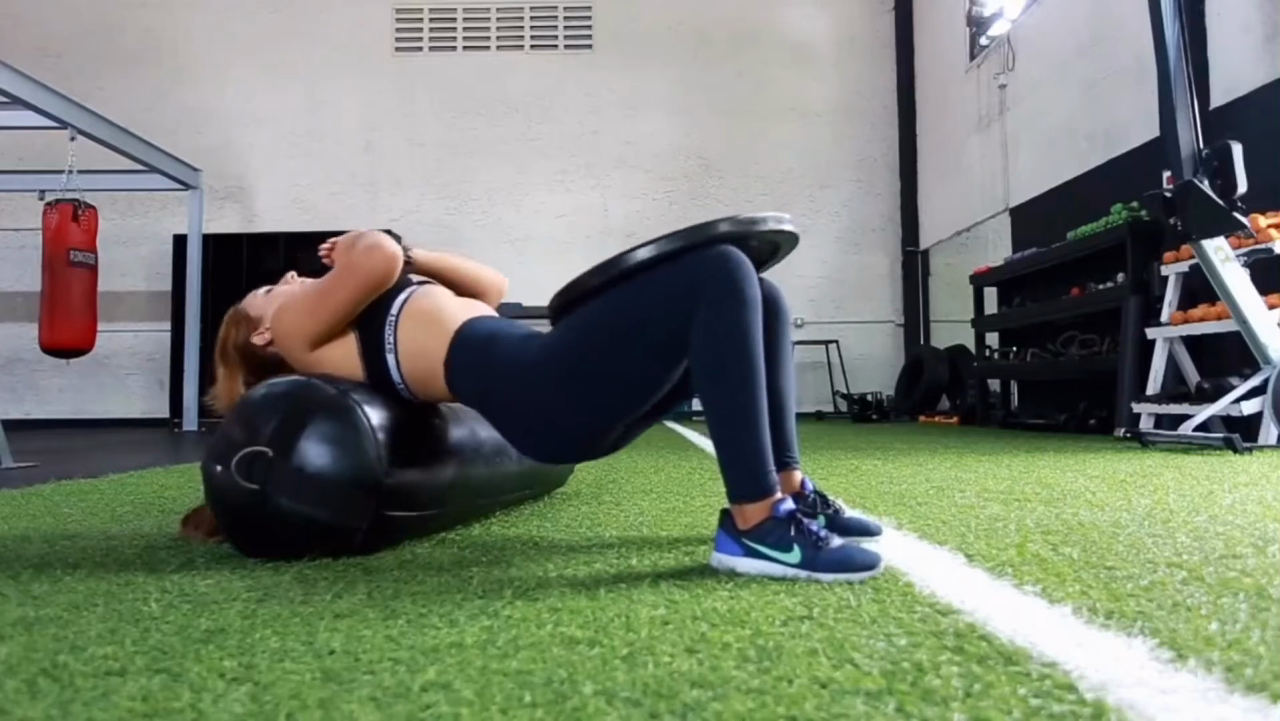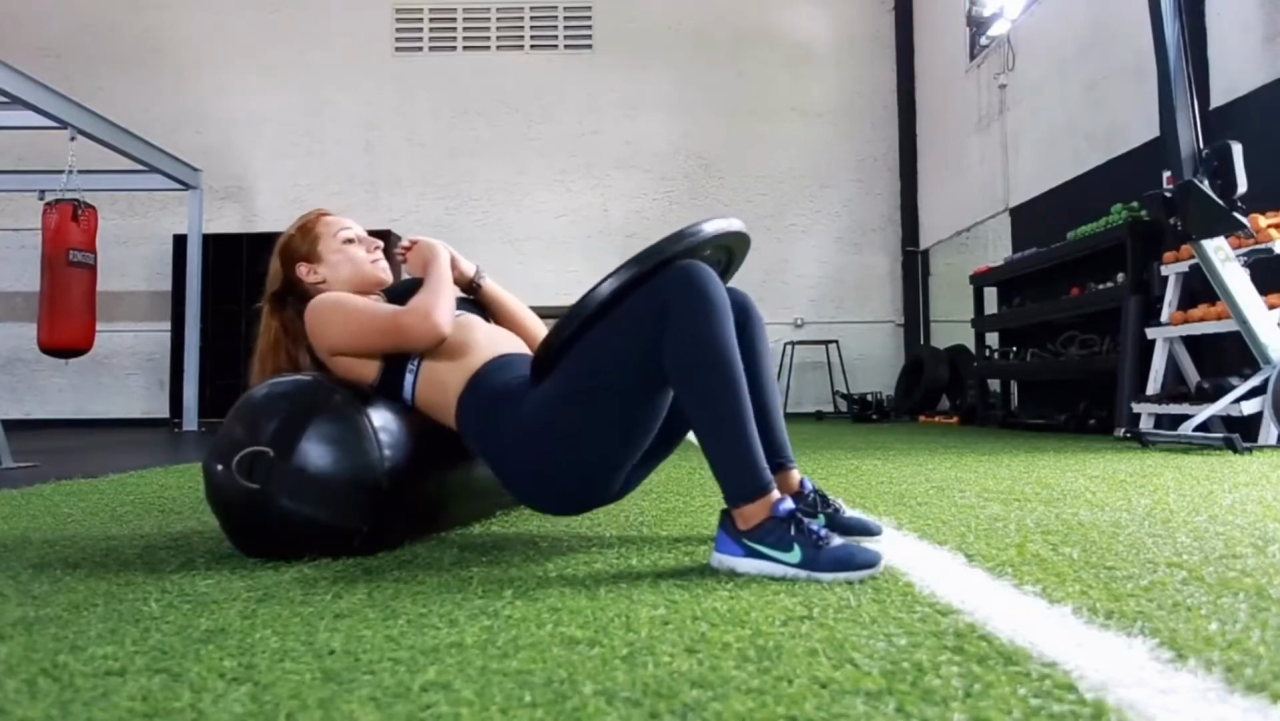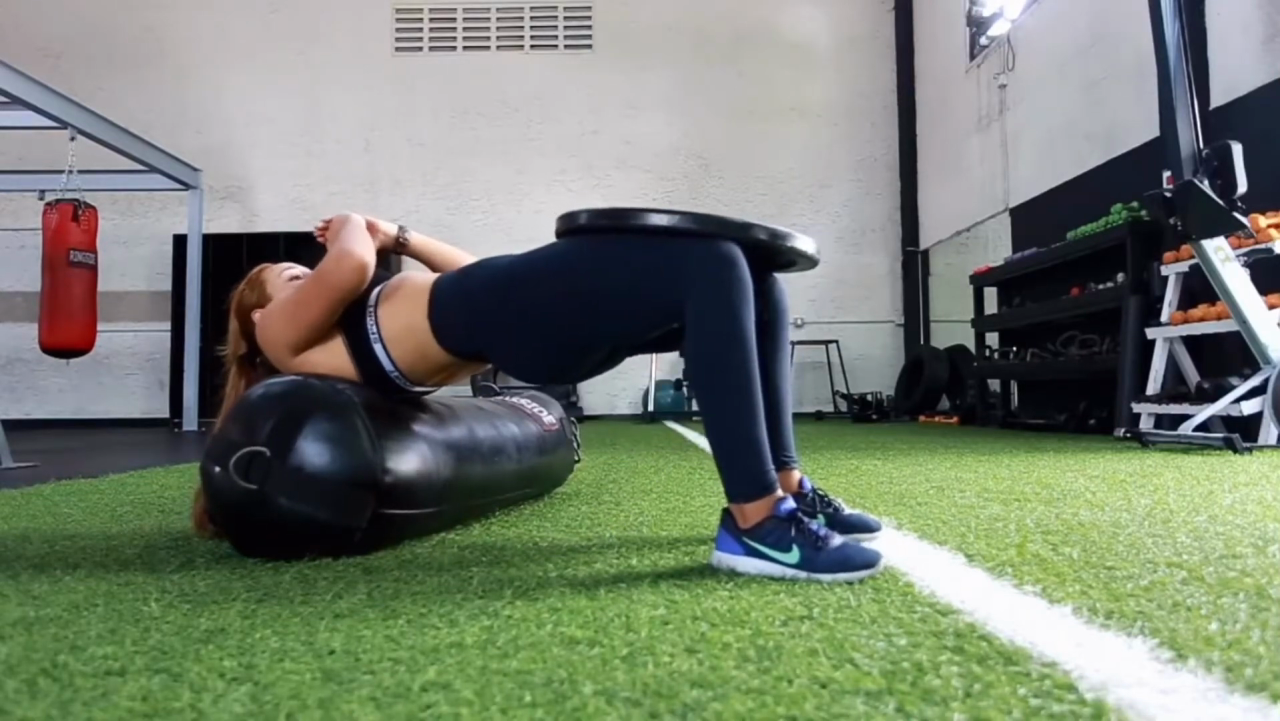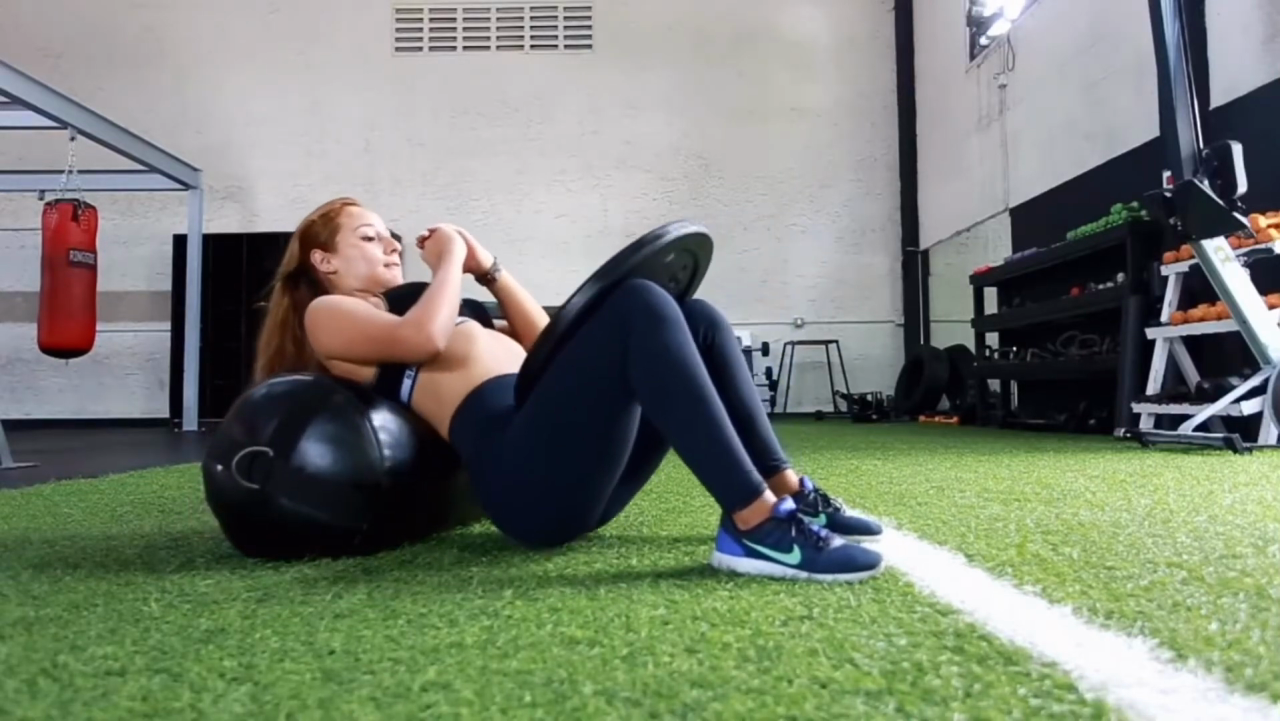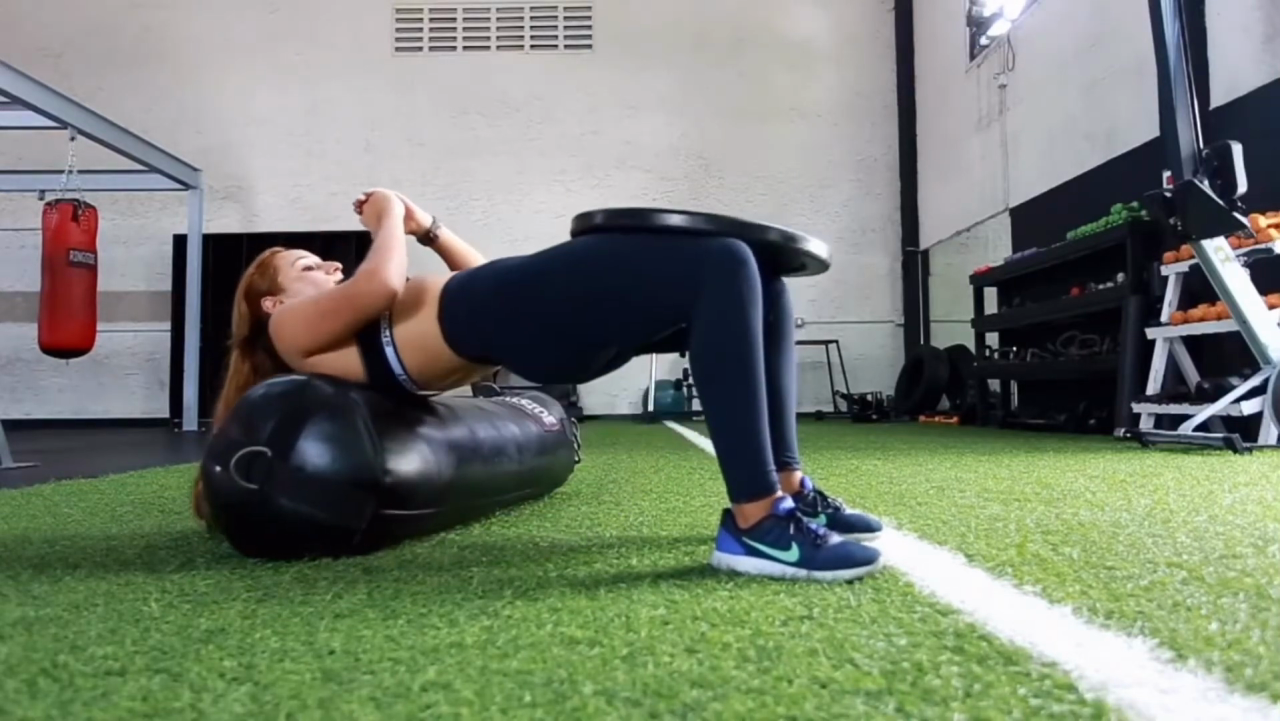
dt=1s
person 1, frame 1
left shoulder: (375, 330)
right shoulder: (296, 329)
left elbow: (489, 286)
right elbow: (376, 257)
left wrist: (406, 258)
right wrist: (376, 249)
left hip: (565, 384)
right hip: (545, 389)
left knee: (757, 298)
right knee: (720, 275)
left ankle: (788, 490)
right ankle: (757, 526)
person 1, frame 2
left shoulder: (398, 314)
right shoulder: (326, 313)
left elbow: (535, 342)
right elbow: (428, 327)
left wrist: (468, 275)
right wrist: (437, 265)
left hip: (583, 441)
right hip: (539, 440)
left knee: (731, 308)
right knee: (688, 288)
left ankle: (790, 493)
right ankle: (757, 526)
person 1, frame 3
left shoulder: (377, 341)
right shoulder: (284, 333)
left elbow: (467, 270)
right elbow: (349, 263)
left wrist: (397, 236)
right wrist: (353, 231)
left hip: (546, 318)
right hip: (518, 313)
left knee: (749, 281)
right knee: (712, 267)
left ankle: (786, 489)
right ankle: (757, 524)
person 1, frame 4
left shoulder: (402, 315)
right shoulder: (328, 315)
left elbow: (539, 342)
right elbow: (423, 338)
left wrist: (485, 266)
right wrist: (449, 264)
left hip: (583, 462)
right hip: (531, 472)
left knee: (698, 321)
right knee: (640, 307)
left ankle: (788, 494)
right ankle: (757, 527)
person 1, frame 5
left shoulder: (374, 331)
right shoulder: (294, 330)
left elbow: (479, 276)
right elbow: (381, 284)
left wrist: (426, 228)
right wrist: (389, 220)
left hip: (559, 325)
right hip: (527, 315)
left knee: (761, 283)
right knee: (723, 267)
left ankle: (787, 488)
right ankle: (758, 524)
